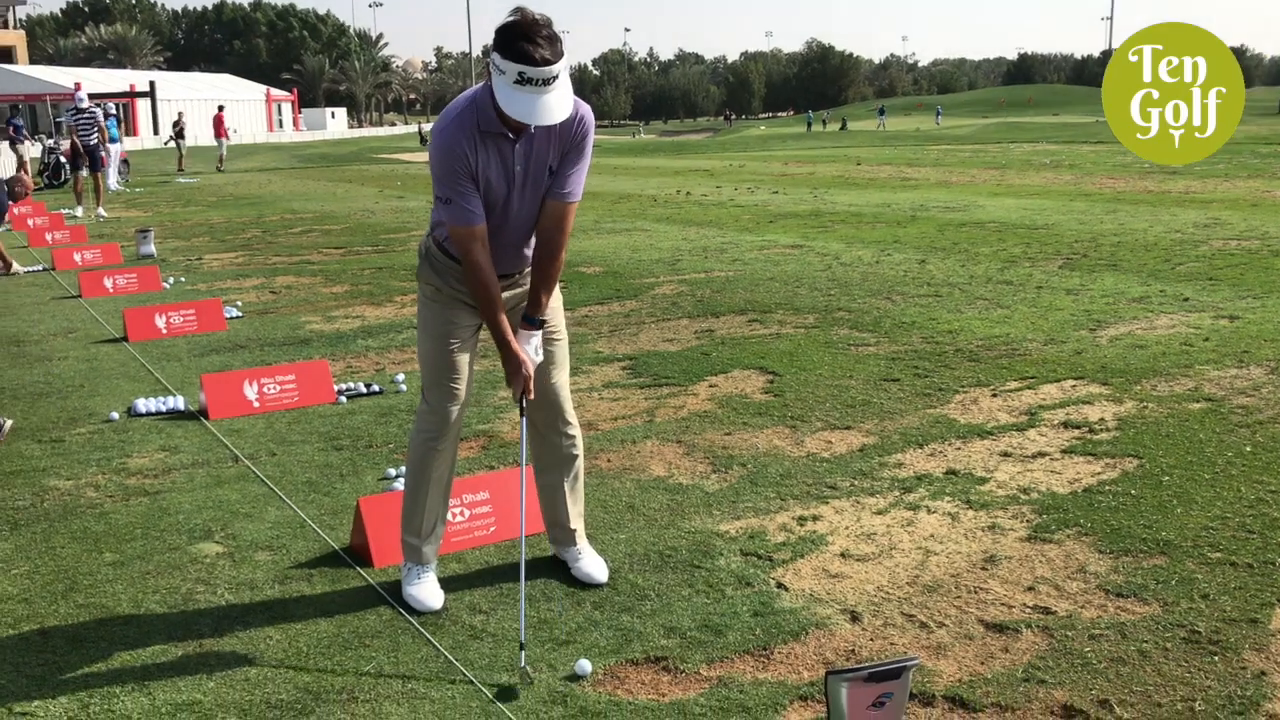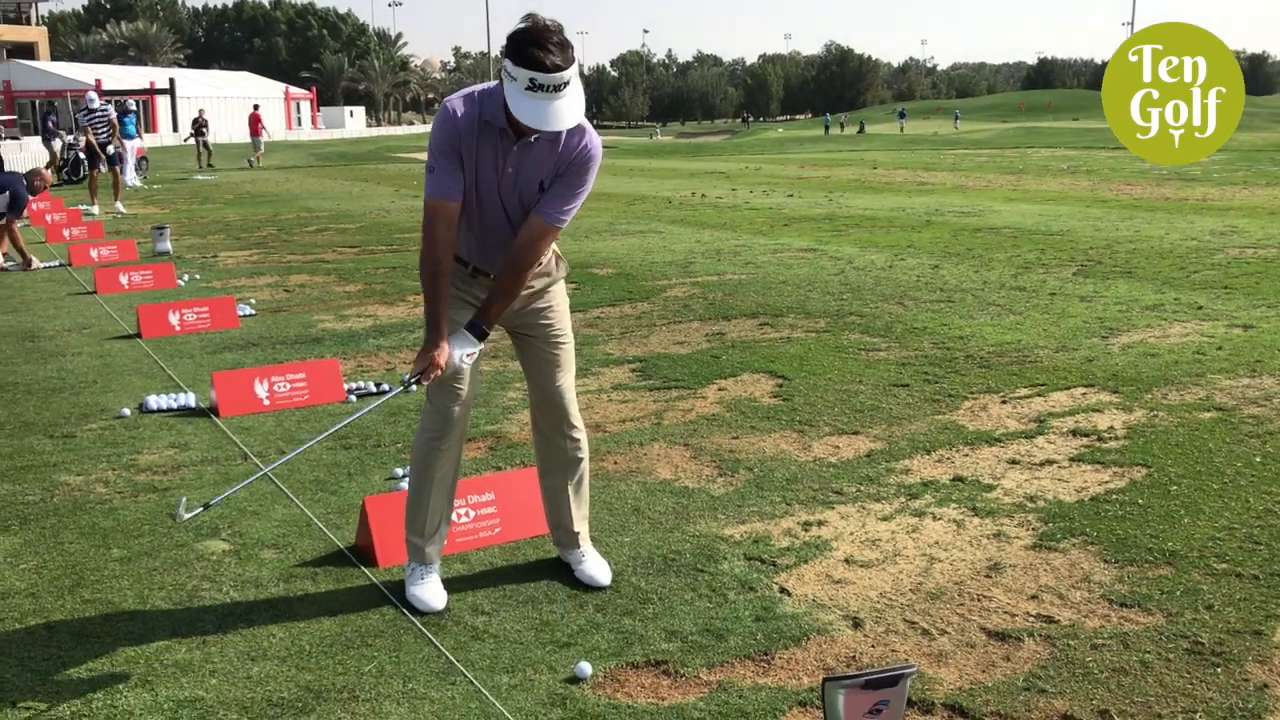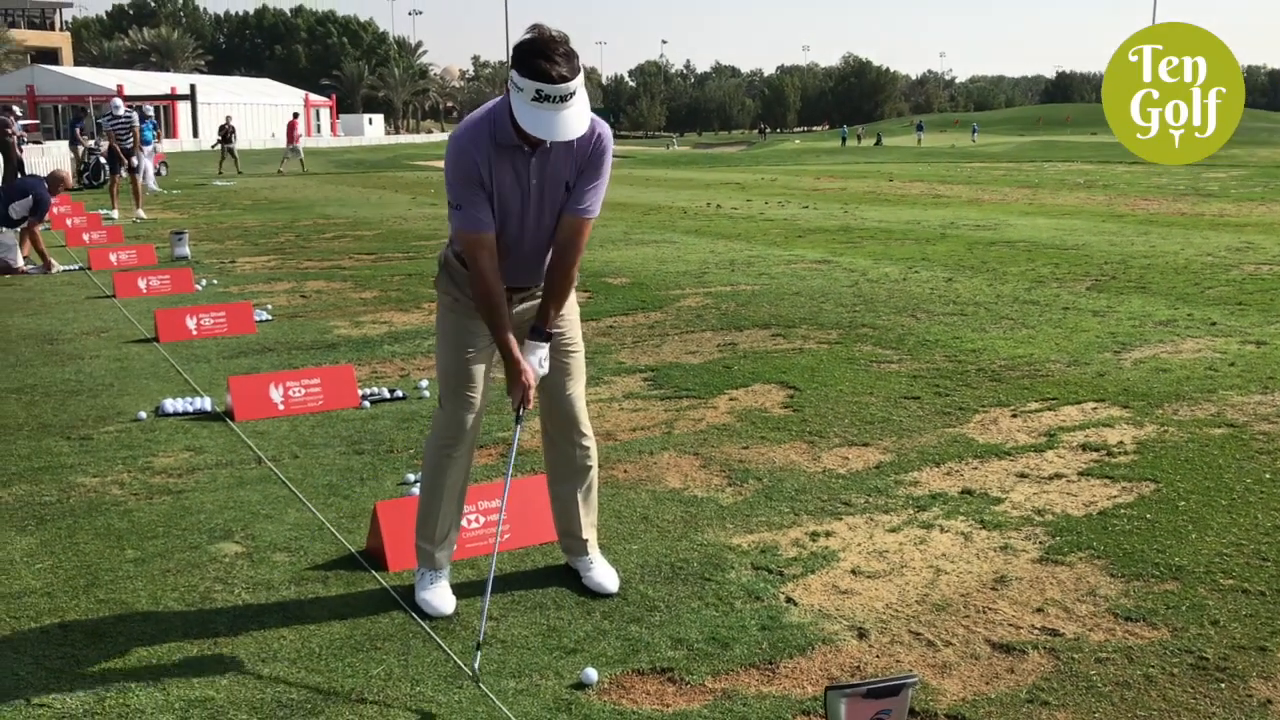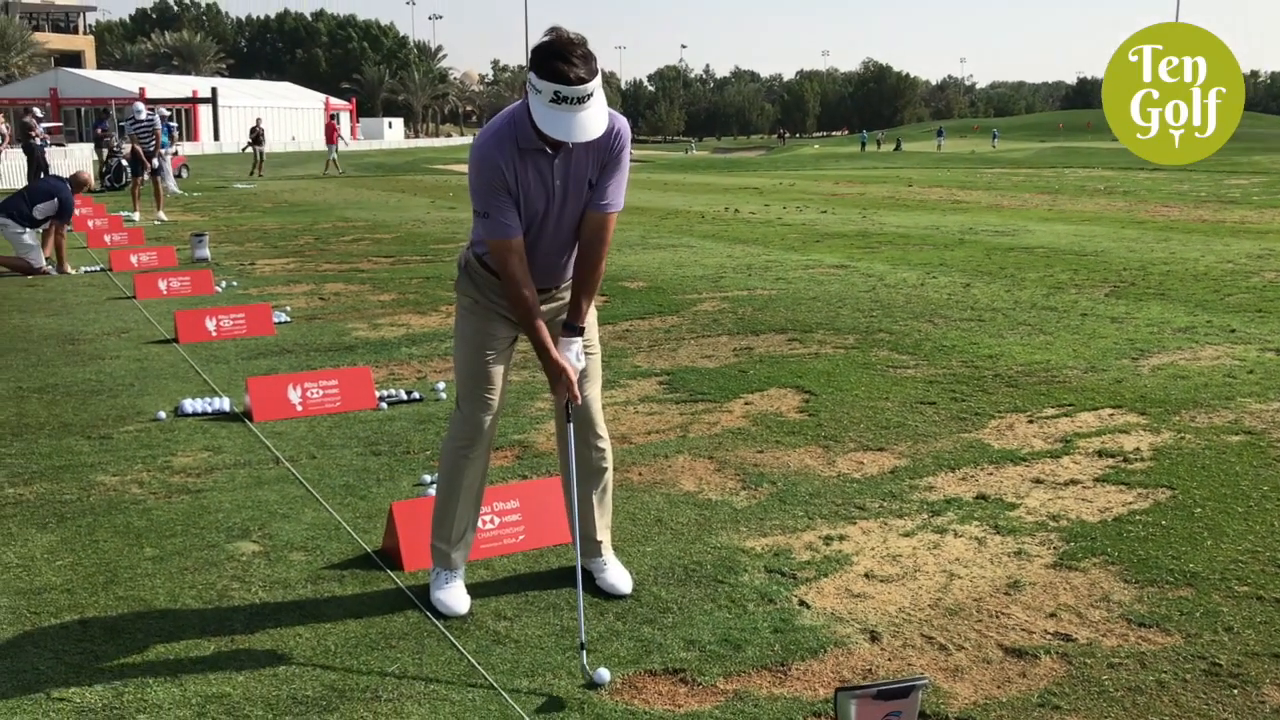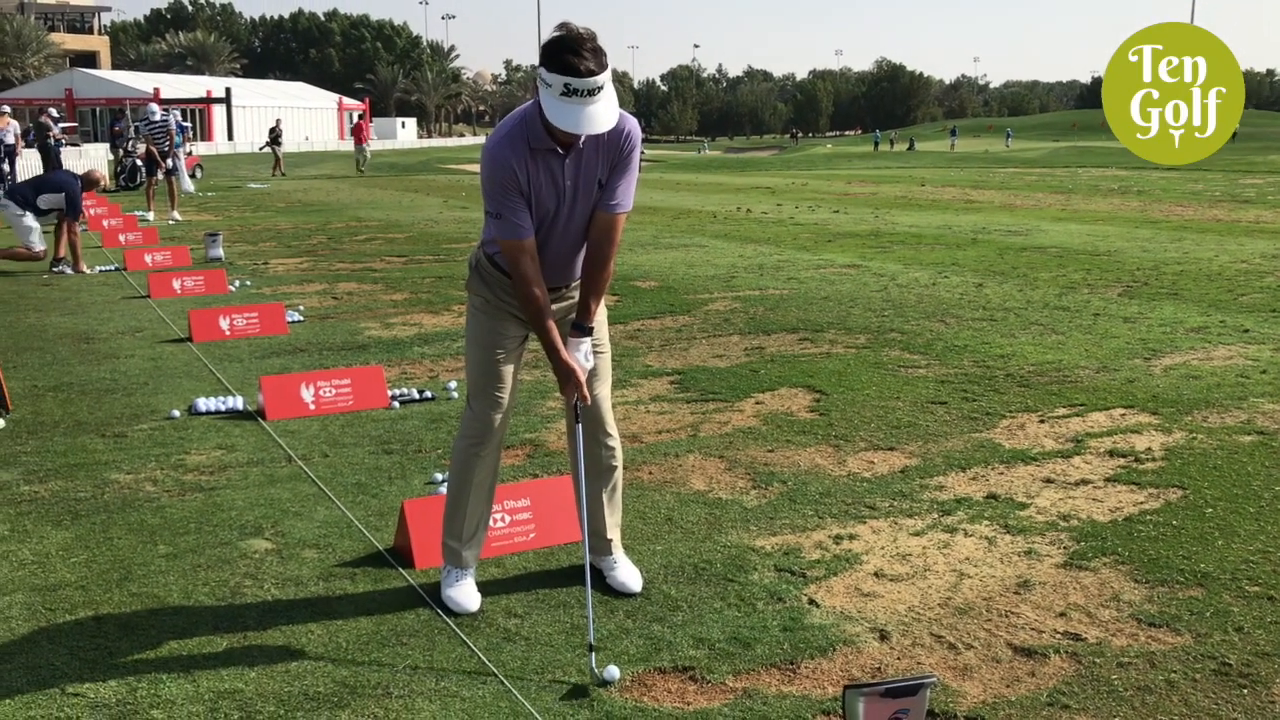
dt=0.4s
person 1, frame 1
left shoulder: (576, 123)
right shoulder: (455, 132)
left elbow: (553, 232)
right elbow: (473, 253)
left wrist: (531, 325)
right wrist: (505, 344)
left hip: (531, 275)
right hip: (454, 278)
left knee: (555, 410)
right knee: (441, 416)
left ankle: (569, 538)
right ankle: (419, 559)
person 1, frame 2
left shoulder: (581, 146)
right shoulder: (457, 117)
left elbow: (528, 249)
right elbow: (439, 229)
left wrist: (477, 334)
right wrist: (437, 332)
left hip: (535, 279)
right hip: (459, 276)
left knee: (560, 412)
right knee: (445, 416)
left ankle: (573, 540)
right ankle: (423, 559)
person 1, frame 3
left shoulder: (593, 138)
right shoulder: (470, 144)
left elbow: (569, 245)
right elbow: (482, 261)
left wrist: (542, 339)
right wrist: (510, 356)
left hip: (547, 289)
right hip: (472, 289)
left knee: (570, 420)
right knee: (456, 423)
left ankle: (581, 547)
right ankle: (433, 565)
person 1, frame 4
left shoulder: (613, 134)
right shoulder: (493, 149)
left elbow: (595, 240)
right elbow: (511, 264)
left wrist: (575, 330)
right wrist: (549, 353)
left hip: (567, 288)
right hip: (493, 290)
left knee: (589, 422)
right knee: (474, 423)
left ankle: (597, 548)
right ankle: (448, 564)
person 1, frame 5
left shoulder: (622, 135)
right shoulder: (505, 149)
left elbow: (604, 240)
right elbow: (523, 265)
left wrist: (584, 330)
right wrist: (558, 354)
left hip: (578, 288)
right hip: (503, 289)
left knee: (599, 421)
right knee: (485, 422)
left ankle: (606, 547)
right ankle: (459, 563)
